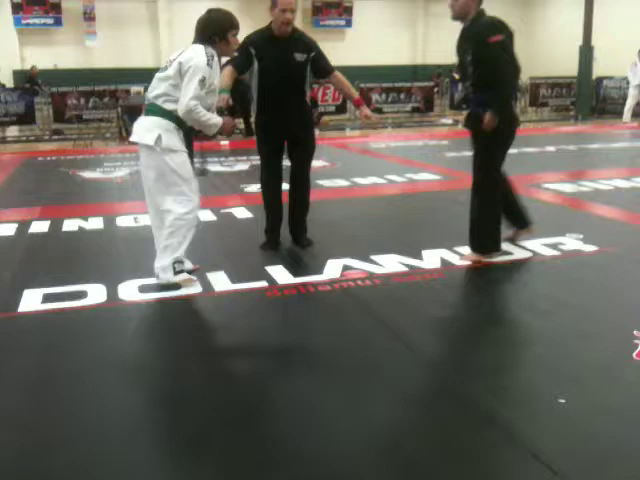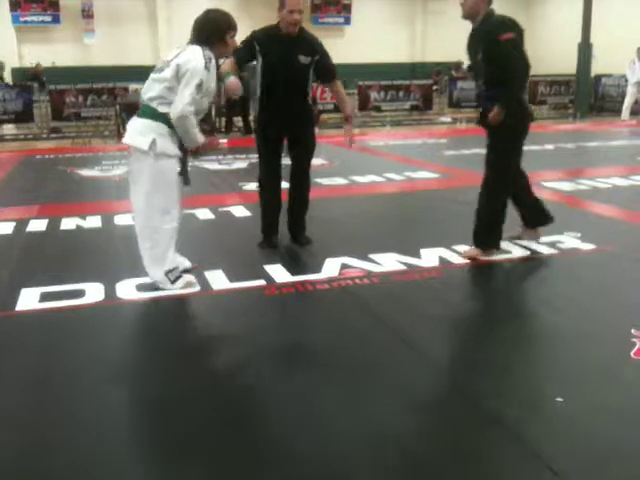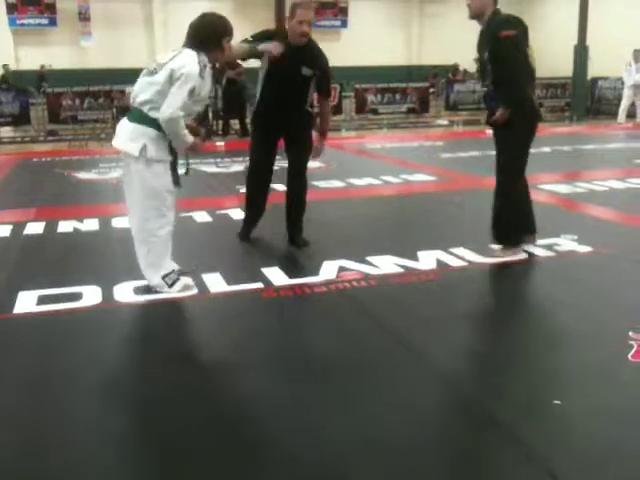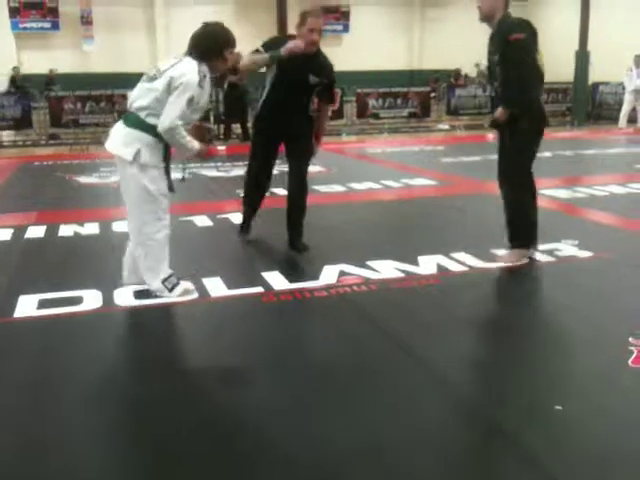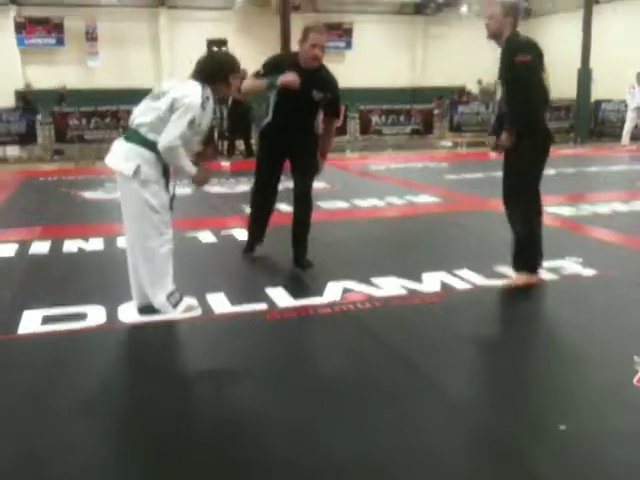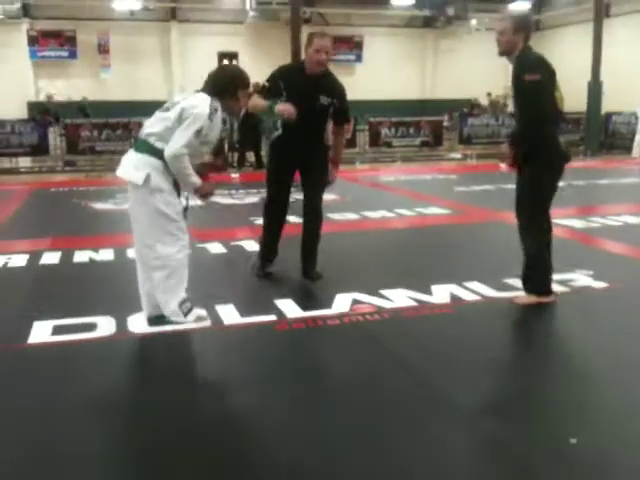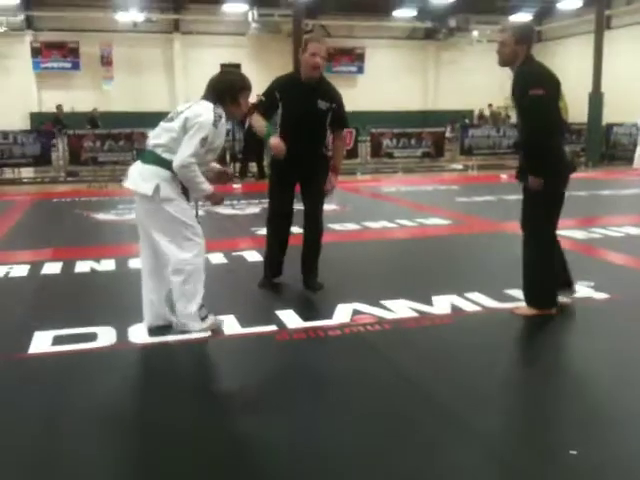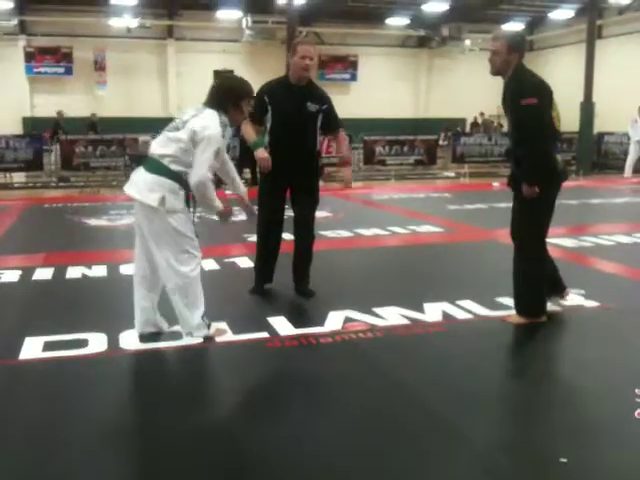
dt=0.2s
person 1, frame 1
left shoulder: (491, 29)
right shoulder: (467, 33)
left elbow: (509, 73)
left wrist: (496, 111)
right wrist: (475, 110)
left hip: (494, 118)
right hip: (481, 115)
left knee: (484, 180)
right knee: (491, 174)
left ankle: (485, 246)
right ankle: (519, 222)
person 1, frame 2
left shoulder: (502, 27)
right shoulder: (477, 33)
left elbow: (518, 70)
left wrist: (503, 107)
right wrist: (487, 106)
left hip: (509, 115)
right hip: (496, 113)
left knee: (495, 176)
right knee: (510, 171)
left ankle: (485, 243)
right ankle: (535, 221)
person 1, frame 3
left shoulder: (508, 25)
right shoulder: (487, 32)
left elbow: (519, 69)
left wrist: (507, 107)
right wrist: (495, 107)
left hip: (518, 115)
right hip: (503, 114)
left knee: (509, 175)
right knee: (509, 174)
left ankle: (511, 241)
right ankle: (524, 232)
person 1, frame 4
left shoulder: (517, 28)
right shoulder: (498, 34)
left elbow: (526, 72)
left wrist: (507, 108)
right wrist: (500, 108)
left hip: (524, 118)
right hip: (511, 118)
left knee: (516, 178)
right knee: (510, 178)
left ankle: (522, 243)
right ankle: (523, 238)
person 1, frame 5
left shoulder: (522, 48)
right shoulder: (510, 49)
left elbow: (529, 95)
left wrist: (511, 131)
right wrist: (503, 130)
left hip: (529, 138)
right hip: (520, 137)
left knee: (523, 199)
right knee: (515, 197)
left ankle: (528, 268)
right ankle: (527, 257)
person 1, frame 6
left shoulder: (532, 65)
right shoulder: (525, 64)
left elbow: (536, 114)
left wrist: (514, 146)
right wrist: (517, 147)
left hip: (542, 156)
right hip: (538, 153)
left knee: (533, 220)
right knee: (530, 216)
left ankle: (540, 290)
right ankle: (539, 275)
person 1, frame 7
left shoulder: (535, 77)
right shoulder: (524, 74)
left elbow: (543, 128)
left wrist: (535, 171)
right wrist: (531, 168)
left hip: (547, 168)
right hip: (543, 166)
left knee: (537, 231)
right knee: (538, 228)
left ankle: (542, 301)
right ankle: (560, 282)
person 1, frame 8
left shoulder: (528, 86)
right shoulder: (516, 83)
left elbow: (537, 137)
left wrist: (530, 180)
right wrist: (525, 175)
left hip: (538, 177)
right hip: (534, 174)
left knee: (527, 239)
right knee: (528, 236)
left ankle: (533, 309)
right ankle: (553, 288)
person 2, frame 1
left shoulder: (198, 55)
right shoulder: (202, 59)
right elbow: (188, 107)
left wrist: (214, 123)
right wrist: (218, 124)
left hip: (159, 132)
right hip: (163, 134)
left knee: (167, 202)
right knee: (184, 203)
left ankle: (171, 259)
right ankle: (168, 268)
person 2, frame 2
left shoulder: (190, 56)
right shoulder: (199, 62)
right elbow: (180, 111)
left wrist: (193, 138)
right wrist: (196, 141)
left hip: (148, 133)
right hip: (156, 137)
left knee: (159, 205)
right knee: (160, 208)
left ankle: (167, 261)
right ankle: (165, 273)
person 2, frame 3
left shoulder: (182, 58)
right shoulder: (194, 68)
right elbow: (168, 115)
left wrist: (185, 127)
right wrist: (186, 141)
left hip: (137, 135)
right hip: (145, 140)
left knee: (149, 208)
right knee: (156, 211)
left ankle: (155, 265)
right ankle: (161, 276)
person 2, frame 4
left shoulder: (183, 65)
right shoulder: (193, 75)
right elbow: (169, 124)
left wrist: (187, 139)
right wrist: (195, 148)
left hip: (134, 138)
right hip: (138, 145)
left knee: (148, 214)
right knee: (151, 214)
left ankle: (139, 272)
right ankle: (160, 280)
person 2, frame 5
left shoulder: (189, 90)
right shoulder: (197, 99)
right elbow: (169, 143)
left wrist: (195, 151)
right wrist: (192, 172)
left hip: (134, 157)
right hip: (140, 162)
left knee: (143, 232)
right knee: (155, 232)
left ankle: (147, 297)
right ankle: (165, 300)
person 2, frame 6
left shoulder: (201, 103)
right shoulder: (205, 111)
right elbow: (175, 152)
right wrist: (195, 184)
left hip: (143, 167)
right hip: (150, 171)
left knee: (151, 241)
right knee: (172, 241)
left ankle: (156, 306)
right ankle: (176, 308)
person 2, frame 7
left shoulder: (203, 110)
right shoulder: (209, 118)
right elbow: (184, 163)
left wrist: (215, 171)
right wrist: (206, 191)
left hip: (148, 178)
right hip: (160, 182)
left knee: (157, 252)
right knee: (188, 246)
left ankle: (157, 317)
right ankle: (193, 316)
person 2, frame 8
left shoulder: (205, 118)
right shoulder: (213, 129)
left elbow: (222, 162)
right elbow: (200, 179)
left wrist: (242, 193)
right wrist: (216, 207)
left hip: (148, 185)
right hip: (162, 191)
left knee: (151, 260)
right knee: (184, 259)
left ankle: (148, 323)
right ankle: (196, 326)
person 3, frame 1
left shoulder: (305, 44)
right shoulder: (254, 42)
left elbow: (331, 74)
right elbow: (231, 69)
left wrist: (359, 103)
right wrist: (222, 91)
left hip: (300, 120)
right hip: (268, 121)
left knee: (301, 177)
right knee: (270, 178)
left ankle: (299, 232)
right ankle: (272, 235)
person 3, frame 2
left shoulder: (312, 46)
right shoulder: (261, 38)
left elbow: (332, 83)
right elbow: (231, 62)
left wrist: (347, 117)
right wrist: (229, 76)
left hip: (301, 119)
right hip: (268, 118)
left knee: (301, 175)
right knee: (269, 175)
left ankle: (298, 229)
right ankle: (269, 233)
person 3, frame 3
left shoulder: (317, 58)
right shoulder: (269, 38)
left elbow: (323, 99)
right elbow: (234, 53)
left wrist: (322, 135)
left hip: (299, 121)
right hip: (266, 117)
left knee: (298, 176)
right knee: (259, 171)
left ankle: (295, 232)
right ankle: (250, 221)
person 3, frame 4
left shoulder: (324, 66)
right shoulder: (278, 44)
left elbow: (324, 105)
left wrist: (317, 137)
right wrist: (279, 54)
left hip: (300, 125)
right hip: (268, 120)
left knee: (298, 180)
right knee: (257, 172)
left ankle: (295, 236)
right ankle: (247, 217)
person 3, frame 5
left shoulder: (327, 81)
right shoulder: (279, 63)
left elbow: (330, 120)
right elbow: (246, 87)
left wrist: (322, 153)
right wrist: (275, 82)
left hip: (305, 142)
right hip: (273, 137)
left knee: (303, 196)
right knee: (263, 189)
left ankle: (300, 252)
right ankle: (253, 238)
person 3, frame 6
left shoulder: (334, 87)
right shoulder: (285, 74)
left elbow: (340, 127)
right elbow: (254, 102)
left wrist: (335, 163)
right wrist: (275, 106)
left hip: (315, 153)
right hip: (283, 149)
left knee: (313, 208)
right knee: (275, 204)
left ankle: (309, 264)
right ankle: (265, 259)
person 3, frame 7
left shoulder: (330, 94)
right shoulder: (281, 85)
left elbow: (338, 134)
right elbow: (256, 116)
left wrist: (334, 171)
right wrist: (270, 135)
left hip: (316, 164)
right hip: (284, 161)
left knee: (314, 220)
right knee: (278, 217)
left ankle: (310, 275)
right ankle: (271, 273)
person 3, frame 8
left shoulder: (320, 97)
right shoulder: (271, 90)
left elbow: (337, 131)
right elbow: (249, 122)
left wrist: (346, 163)
right wrist: (259, 147)
left hip: (307, 171)
right hip: (274, 168)
left knee: (305, 227)
right knee: (269, 224)
left ankle: (302, 282)
right ankle: (262, 279)
